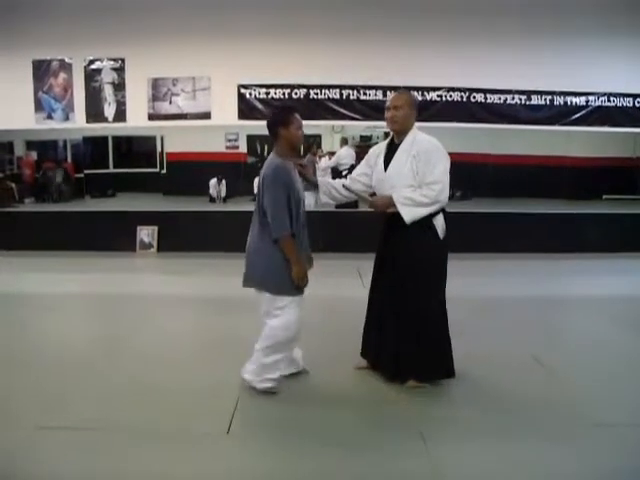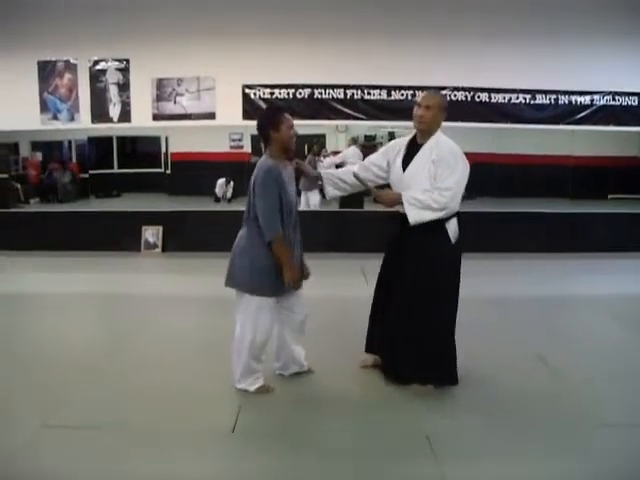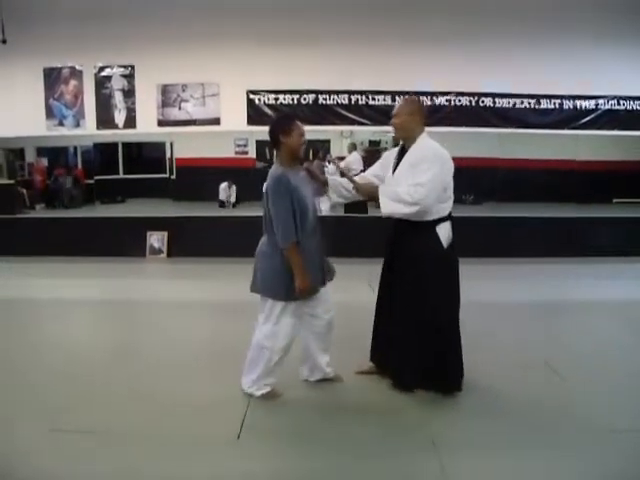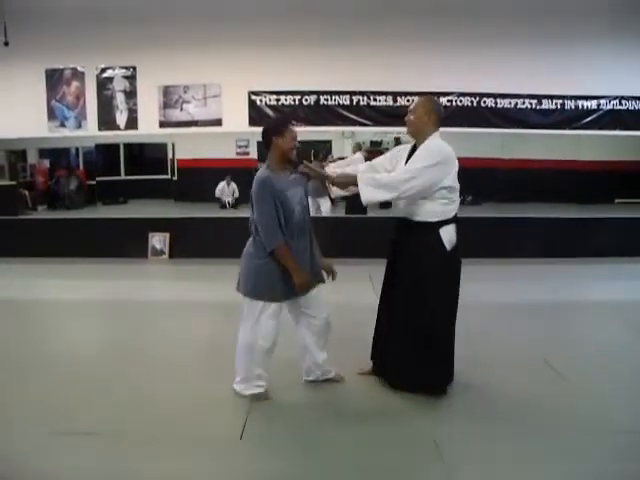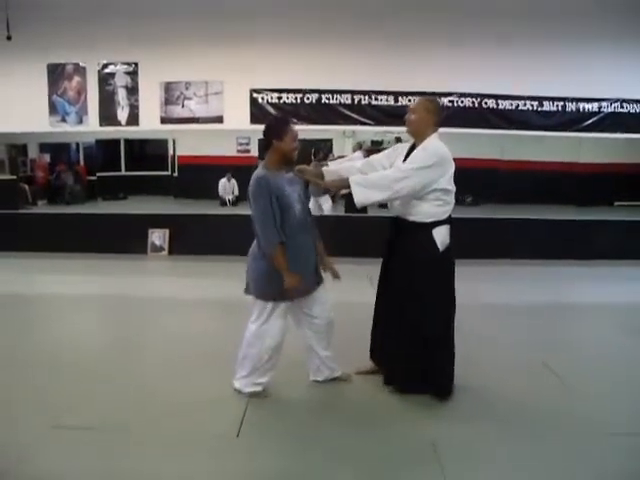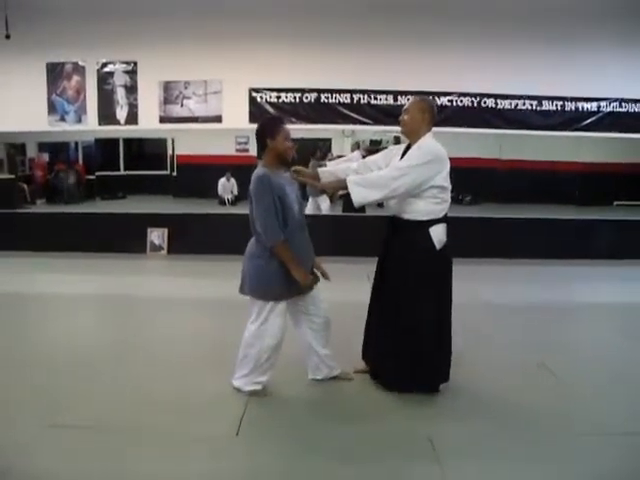
dt=0.5s
person 1, frame 1
left shoulder: (428, 147)
right shoulder: (379, 152)
left elbow: (437, 192)
right elbow: (354, 184)
left wrist: (393, 200)
right wrist: (316, 181)
left hip: (423, 234)
right hip: (394, 230)
left knee: (421, 303)
right knee: (386, 296)
left ankle: (426, 368)
right ankle: (383, 357)
person 1, frame 2
left shoulder: (449, 153)
right shoulder: (398, 148)
left elbow: (447, 199)
right elbow: (363, 171)
left wrist: (401, 198)
right wrist: (318, 174)
left hip: (435, 237)
right hip: (407, 231)
left knee: (430, 306)
right knee: (391, 293)
left ankle: (433, 370)
right ankle: (387, 354)
person 1, frame 3
left shoulder: (434, 154)
right shoulder: (393, 156)
left elbow: (420, 197)
right elbow: (365, 182)
left wrist: (378, 192)
right wrist: (327, 182)
left hip: (430, 240)
right hip: (404, 235)
left knee: (433, 310)
right knee: (394, 300)
left ankle: (439, 375)
right ankle: (388, 360)
person 1, frame 4
left shoulder: (440, 154)
right shoulder: (405, 152)
left elbow: (400, 183)
right elbow: (372, 169)
left wrist: (354, 180)
right wrist: (328, 175)
left hip: (433, 241)
right hip: (409, 235)
left knee: (431, 312)
right knee: (396, 301)
left ankle: (431, 376)
right ankle: (389, 363)
person 1, frame 5
left shoulder: (436, 154)
right shoulder: (404, 150)
left elbow: (394, 181)
right elbow: (368, 166)
left wrist: (344, 183)
right wrist: (322, 173)
left hip: (428, 241)
right hip: (405, 234)
left knee: (428, 311)
right knee: (394, 300)
left ankle: (433, 377)
right ankle: (389, 361)
person 1, frame 6
left shoulder: (431, 154)
right shoulder: (400, 152)
left elbow: (390, 180)
right elbow: (364, 167)
left wrist: (341, 184)
right wrist: (317, 175)
left hip: (424, 240)
right hip: (401, 234)
left knee: (423, 309)
right knee: (390, 300)
left ankle: (425, 375)
right ankle: (384, 361)
person 2, frame 1
left shoulder: (288, 165)
right shoulder: (277, 169)
right elbow: (278, 225)
left wrist: (302, 255)
right wrist: (295, 263)
left hip: (284, 256)
right hip: (274, 258)
left knee: (288, 313)
right knee: (286, 318)
left ankle: (287, 363)
right ankle: (258, 373)
person 2, frame 2
left shoulder: (285, 167)
right shoulder: (268, 171)
right elbow: (270, 227)
left wrist: (295, 261)
right wrist: (289, 265)
left hip: (280, 257)
right hip: (260, 259)
left knee: (294, 312)
right knee: (256, 323)
left ankle: (290, 363)
right ankle: (247, 378)
person 2, frame 3
left shoulder: (300, 173)
right shoulder: (279, 179)
right elbow: (285, 234)
left wrist: (320, 263)
right wrist: (299, 274)
left hip: (305, 262)
right hip: (282, 266)
left knee: (320, 318)
right knee: (276, 328)
left ankle: (317, 369)
right ankle: (256, 382)
person 2, frame 4
left shoulder: (297, 177)
right shoulder: (264, 181)
right elbow: (270, 236)
left wrist: (317, 259)
right wrist: (295, 271)
left hip: (299, 263)
right hip: (268, 268)
left knee: (316, 317)
right knee: (260, 329)
left ankle: (317, 369)
right ankle: (248, 383)
person 2, frame 5
left shoulder: (294, 177)
right shoulder: (262, 181)
left elbow: (308, 222)
right elbow: (268, 236)
left wrist: (323, 258)
right wrist: (286, 273)
left hip: (303, 264)
right hip: (274, 269)
left knee: (320, 319)
right knee: (267, 328)
left ankle: (324, 370)
right ankle: (248, 380)
person 2, frame 6
left shoulder: (286, 176)
right shoulder: (262, 180)
right elbow: (270, 235)
left wrist: (310, 260)
right wrist: (295, 268)
left hip: (295, 264)
right hip: (272, 268)
left knee: (315, 317)
right knee: (267, 327)
left ankle: (323, 368)
right ankle: (247, 380)
